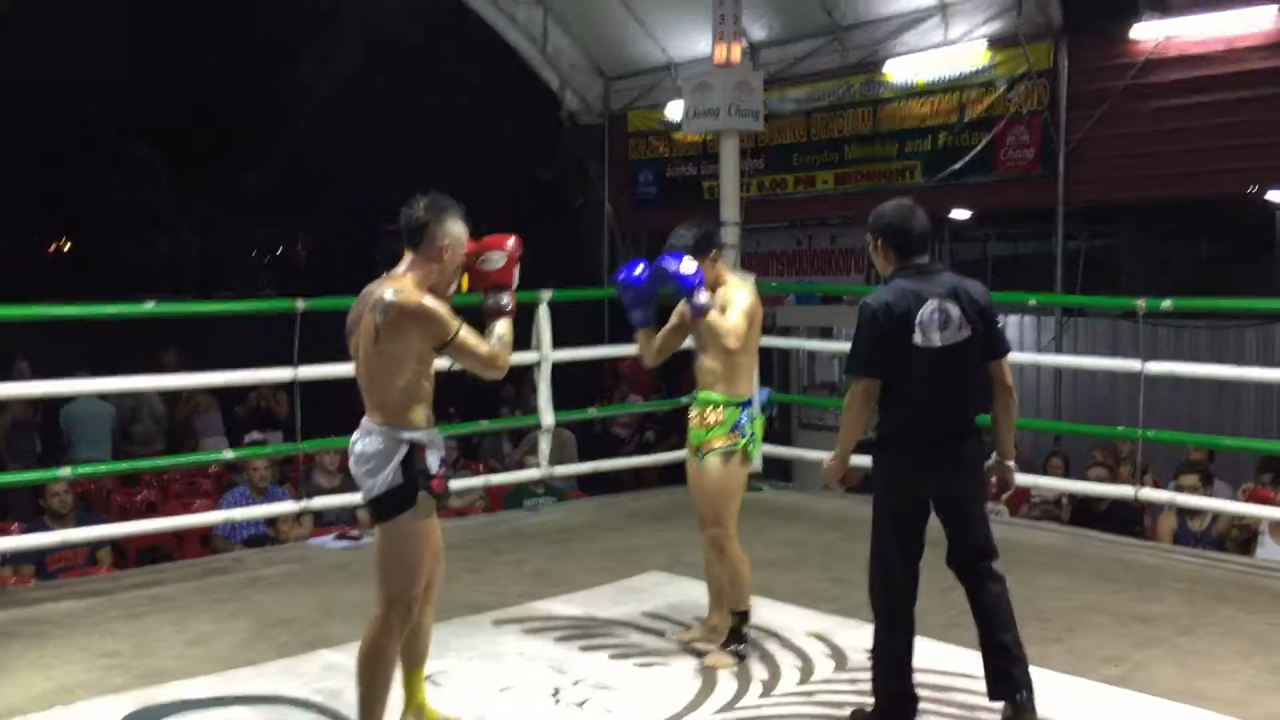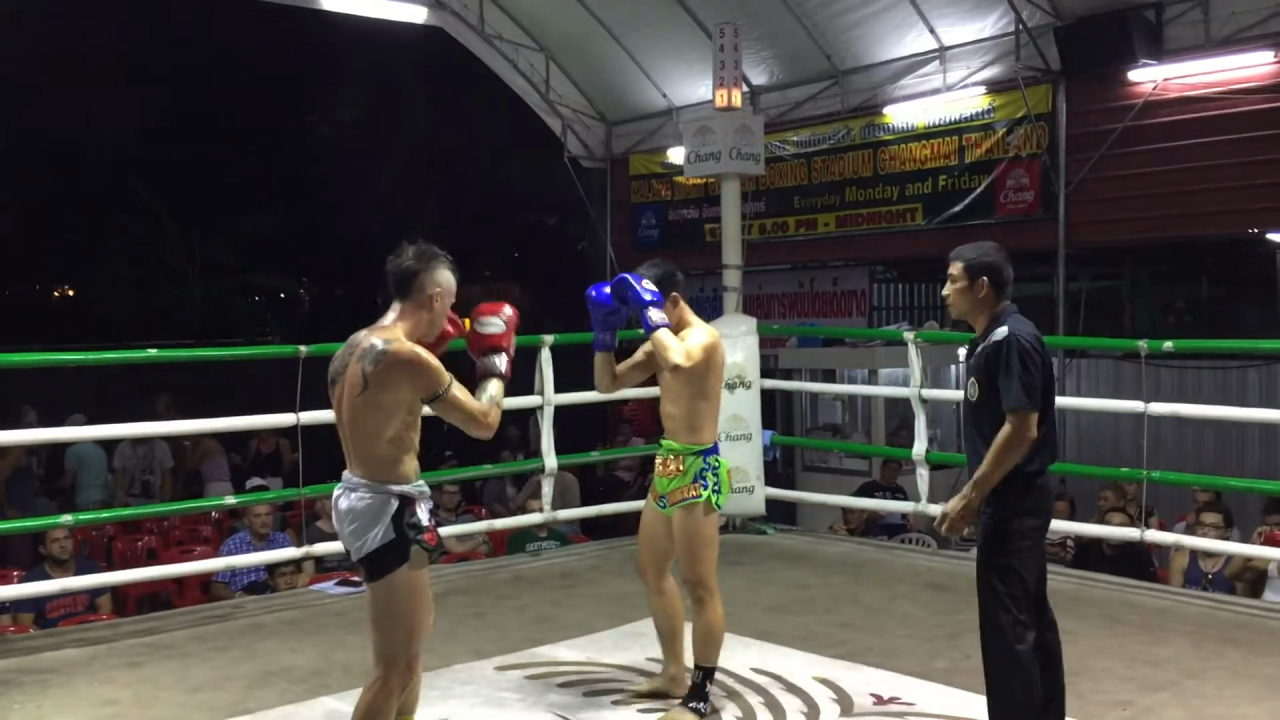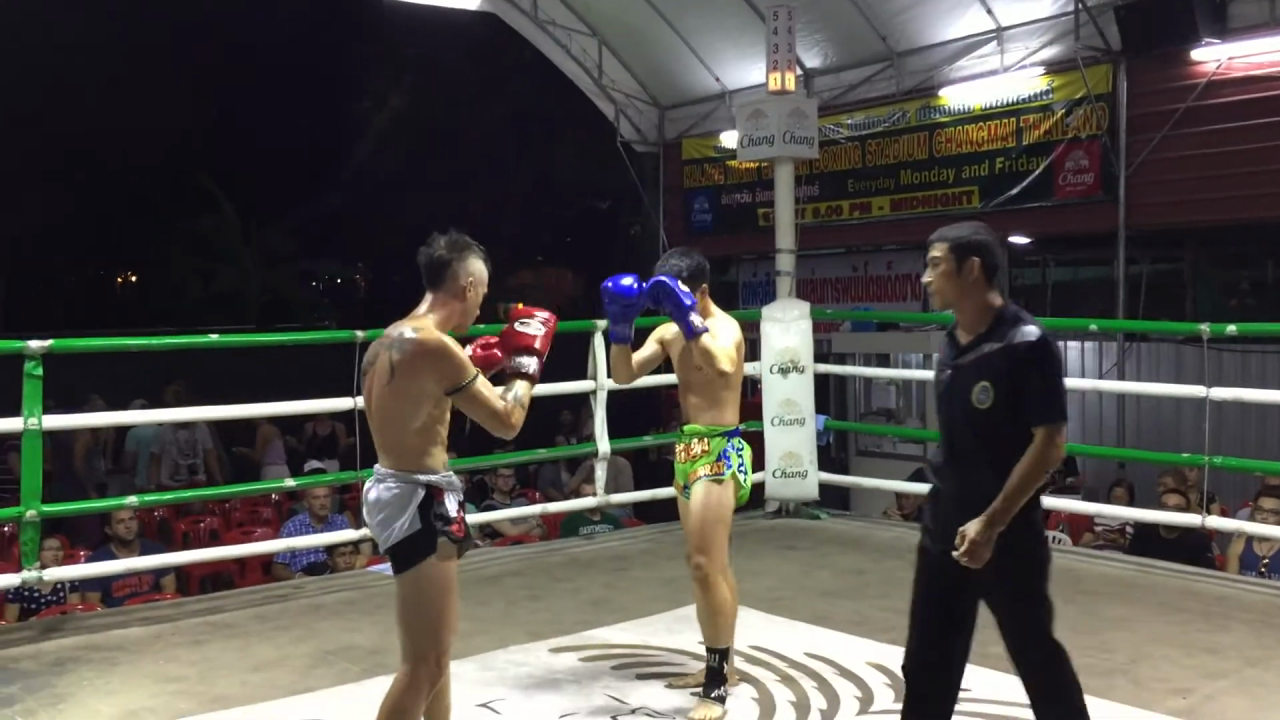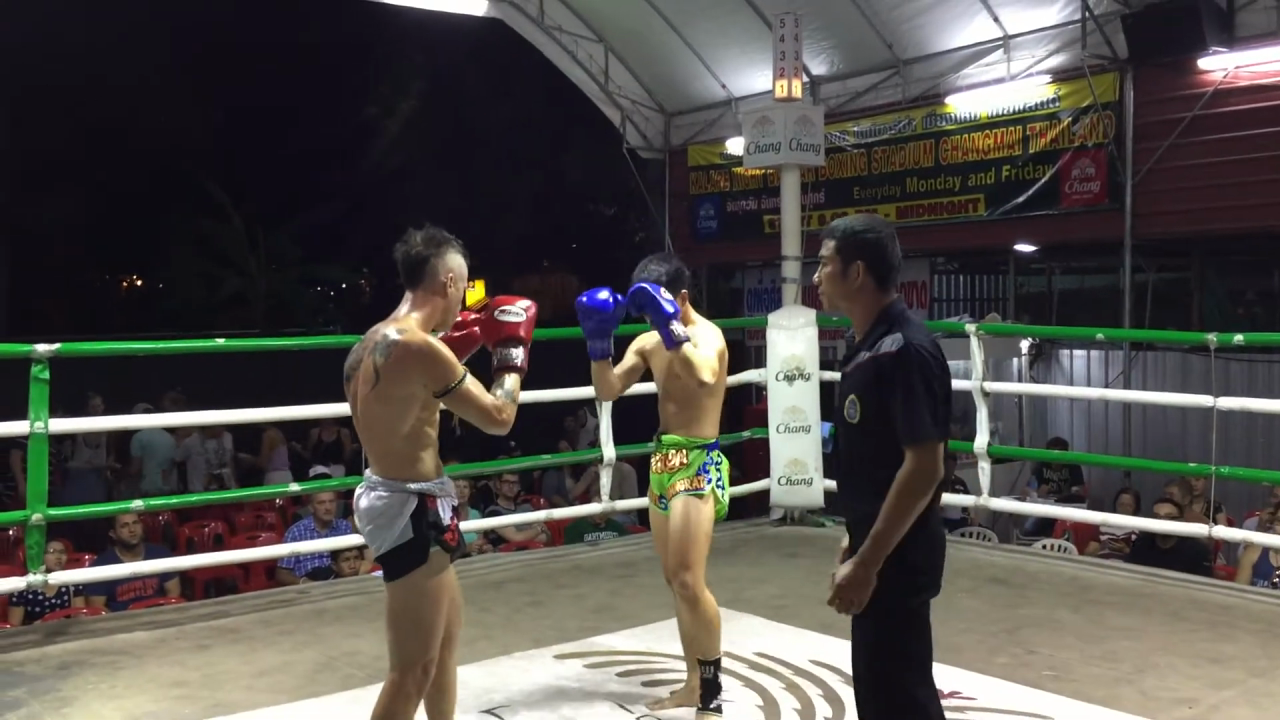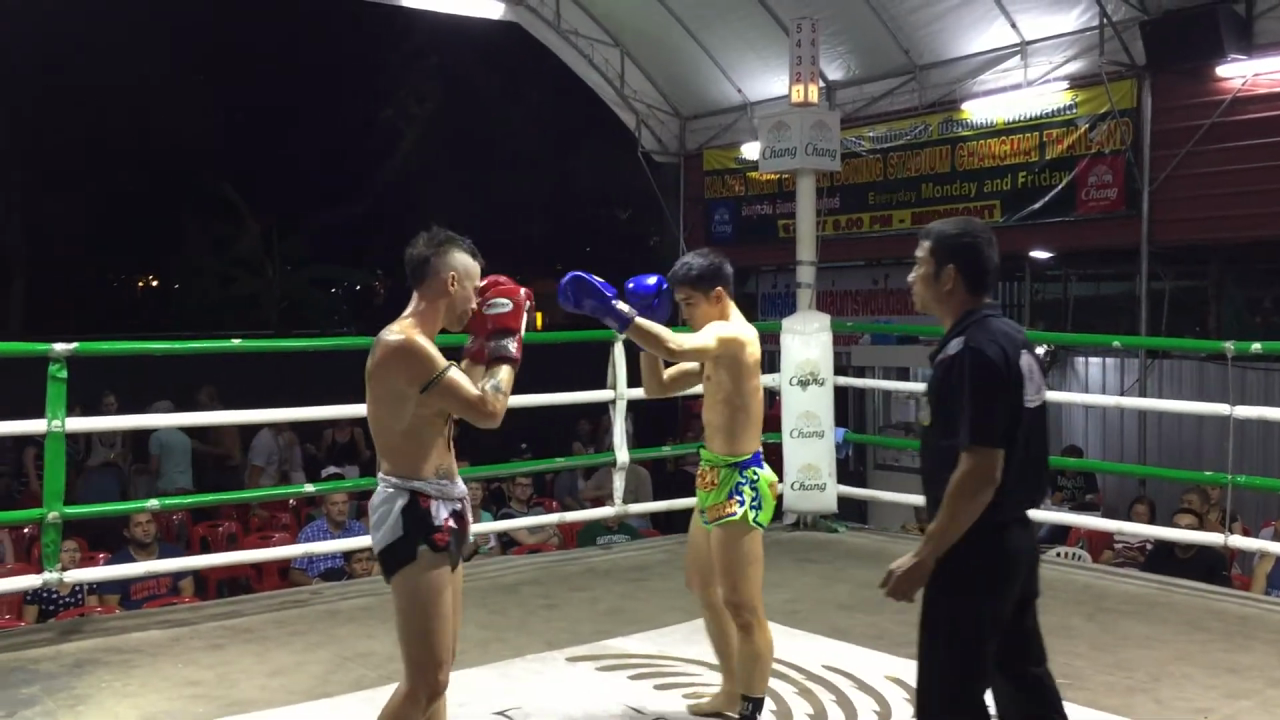
dt=1s
person 1, frame 1
left shoulder: (881, 306)
right shoulder: (973, 295)
left elbow: (864, 396)
right elbow: (1003, 385)
left wrist: (841, 454)
right wrist: (1004, 452)
left hip: (904, 458)
right hip: (962, 453)
left knee: (894, 583)
right knee: (979, 569)
person 1, frame 2
left shoulder: (1011, 340)
right shoulder: (995, 339)
left elbow: (1022, 429)
left wrist: (969, 495)
right wrist: (974, 492)
left hip: (1011, 501)
right hip: (1011, 498)
left knee: (1004, 627)
right knee: (1032, 618)
person 1, frame 3
left shoulder: (1026, 343)
right shoulder: (951, 344)
left elbow: (1049, 444)
left wrist: (991, 522)
left hip: (1004, 530)
right hip: (945, 524)
left knee: (1036, 654)
right knee: (927, 660)
person 1, frame 4
left shoulder: (903, 350)
right shoulder: (873, 342)
left elbow: (923, 467)
left wrist: (866, 561)
left hip: (898, 548)
right hip: (883, 541)
right knee: (881, 679)
person 1, frame 5
left shoulder: (971, 352)
right shoulder: (1009, 340)
left elbow: (979, 473)
left wrist: (923, 557)
left hip: (975, 553)
right hip: (1012, 543)
person 2, frame 1
left shoulder: (374, 295)
right shoulder: (414, 306)
right elbow: (495, 363)
left wrist: (446, 288)
right wrist: (501, 294)
left hip: (389, 444)
right hip: (403, 455)
left knee: (427, 579)
right knee: (398, 605)
person 2, frame 2
left shoulder: (355, 346)
right shoulder: (408, 358)
right elbow: (484, 423)
right wrist: (496, 359)
left hip: (360, 497)
right hip: (389, 510)
left knee: (417, 626)
right knee: (397, 664)
person 2, frame 3
left shoulder: (389, 339)
right shoulder: (434, 346)
right elbow: (506, 421)
left wrist: (470, 366)
right wrist: (526, 359)
left hip: (395, 490)
right hip: (419, 502)
left knee: (441, 634)
right knee: (425, 660)
person 2, frame 4
left shoulder: (372, 341)
right shoulder: (419, 347)
right elbow: (498, 418)
left wrist: (453, 351)
right wrist: (510, 348)
left hip: (388, 496)
right hip: (411, 509)
left knee: (446, 632)
right knee: (413, 668)
person 2, frame 5
left shoulder: (410, 343)
right shoulder: (407, 347)
left elbow: (465, 386)
right elbow: (487, 410)
left wrist: (484, 329)
right wrist: (505, 338)
left hip: (433, 509)
right hip: (416, 515)
left knee: (438, 663)
right knee: (426, 678)
person 3, frame 1
left shoulder: (740, 295)
right shoulder: (689, 305)
left elbow: (732, 343)
right elbow: (652, 358)
left wrist: (697, 294)
right wrist: (639, 307)
left hip: (732, 419)
right hip: (701, 416)
left knee: (718, 532)
right knee: (713, 529)
left ankle: (738, 635)
right ankle: (717, 621)
person 3, frame 2
left shoulder: (702, 337)
right shoulder: (658, 344)
left elbow: (678, 363)
right elbow: (607, 384)
left wrist: (652, 314)
right wrist: (604, 333)
left hip: (696, 470)
right hip: (667, 466)
left knee: (698, 586)
right knee: (651, 571)
right ankle: (673, 672)
person 3, frame 3
left shoulder: (724, 327)
right shoulder: (669, 333)
left elbow: (724, 367)
right elbow: (622, 374)
left wrist: (689, 316)
right wrist: (620, 324)
left hip: (720, 452)
right hip: (688, 451)
left knee: (706, 565)
right knee: (711, 564)
right ankle: (718, 664)
person 3, frame 4
left shoulder: (707, 335)
right shoulder: (648, 343)
left elbow: (706, 380)
right elbow: (607, 391)
left wrist: (672, 324)
right wrist: (599, 339)
left hip: (698, 464)
right hip: (662, 463)
left knee: (689, 580)
right knee: (676, 581)
person 3, frame 5
left shoulder: (732, 336)
right shoulder: (716, 342)
left elbow: (673, 345)
right elbow: (658, 385)
left wrist: (612, 309)
right wrist: (644, 320)
left hip: (737, 481)
right hip: (717, 477)
left knee: (743, 610)
right knee: (702, 585)
